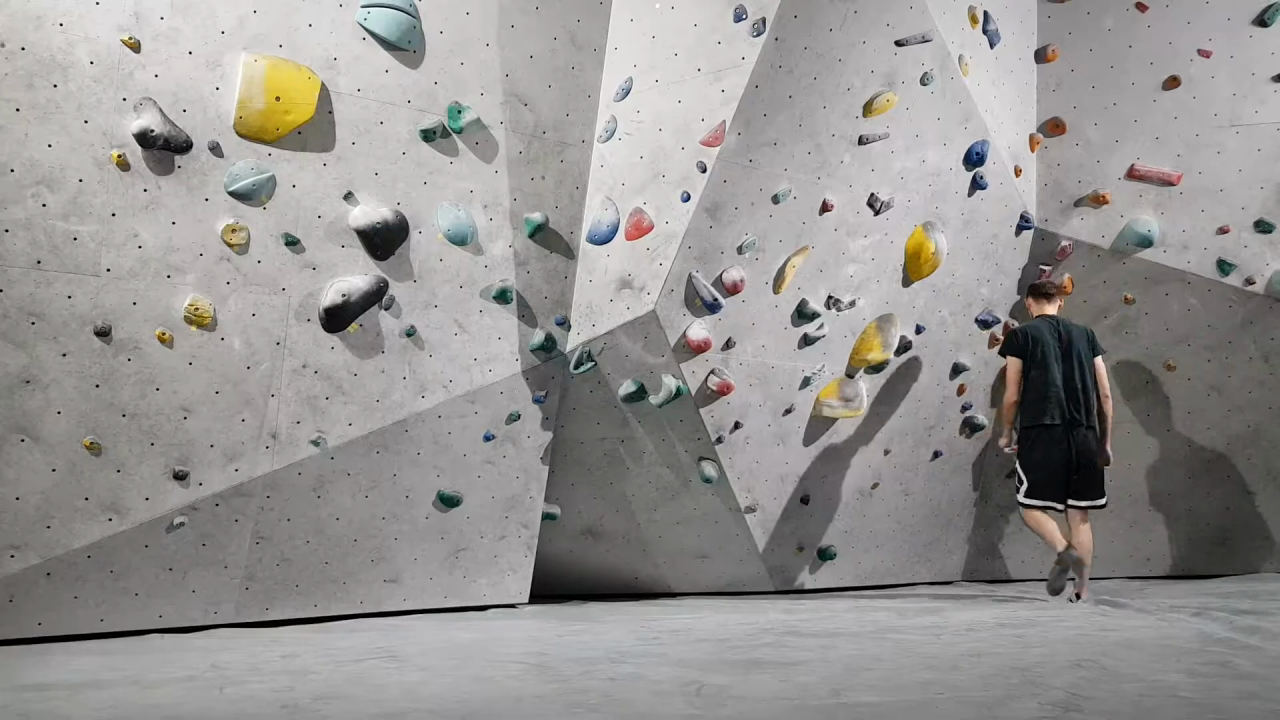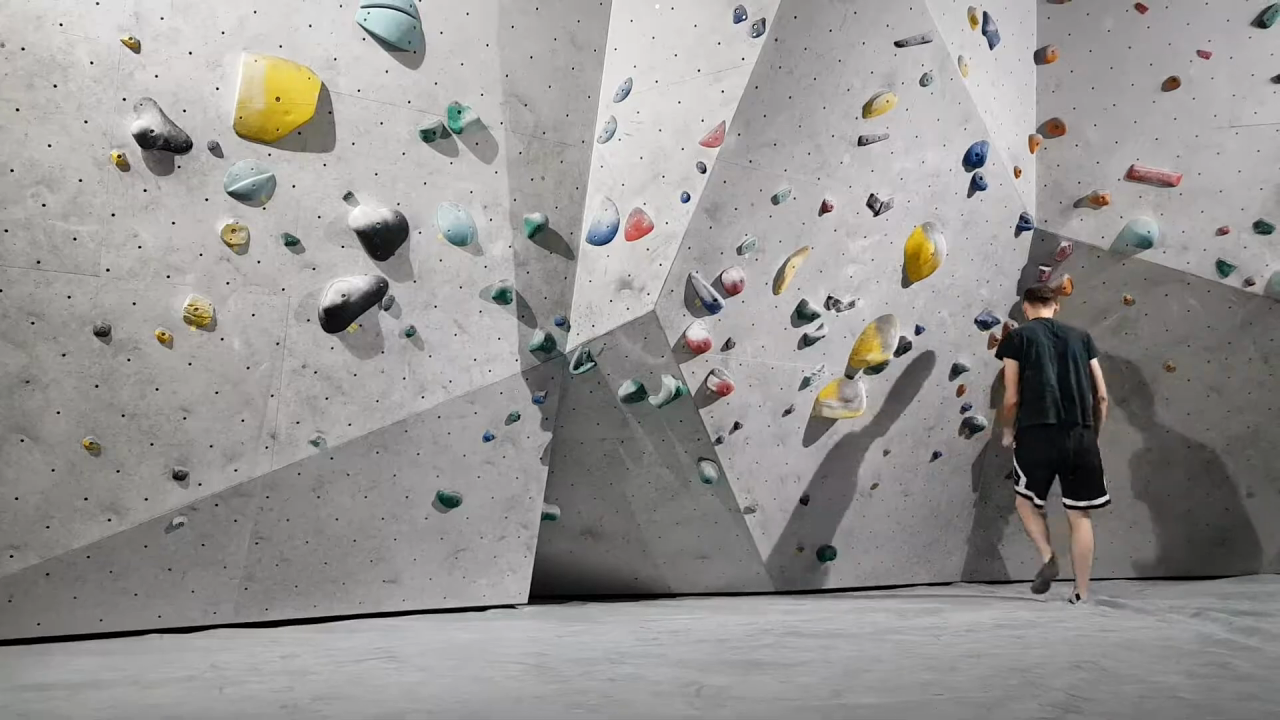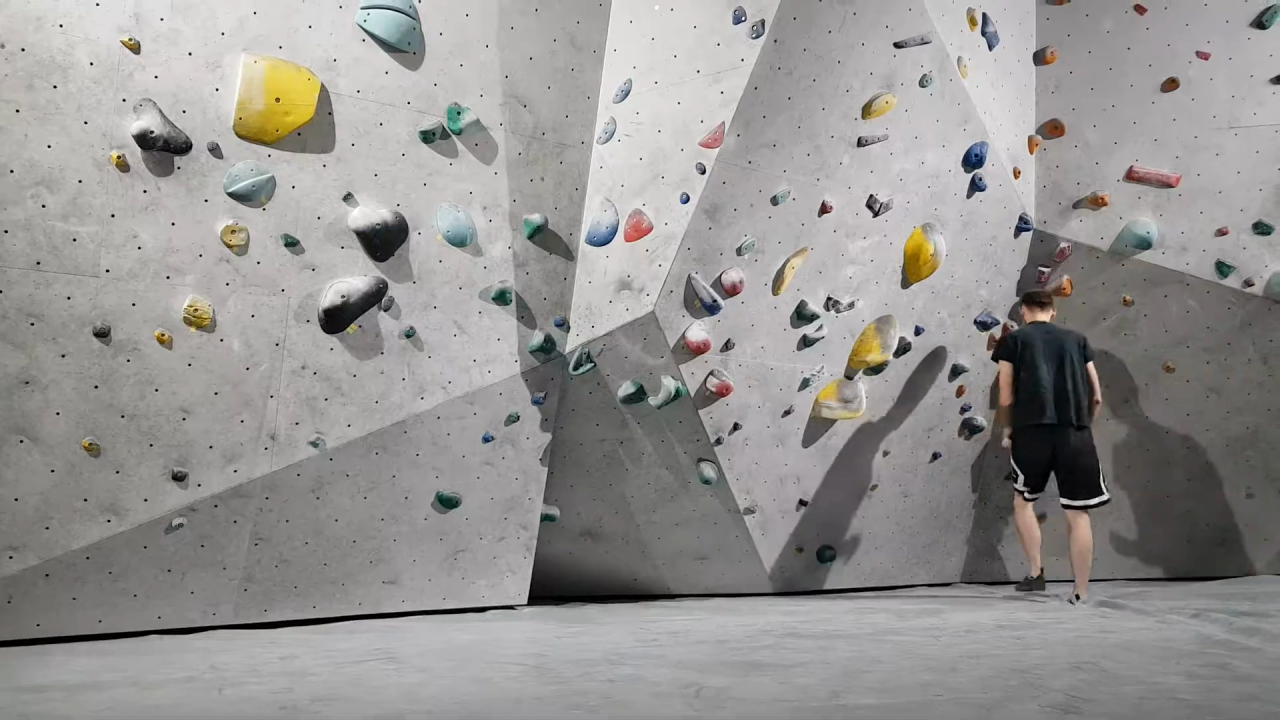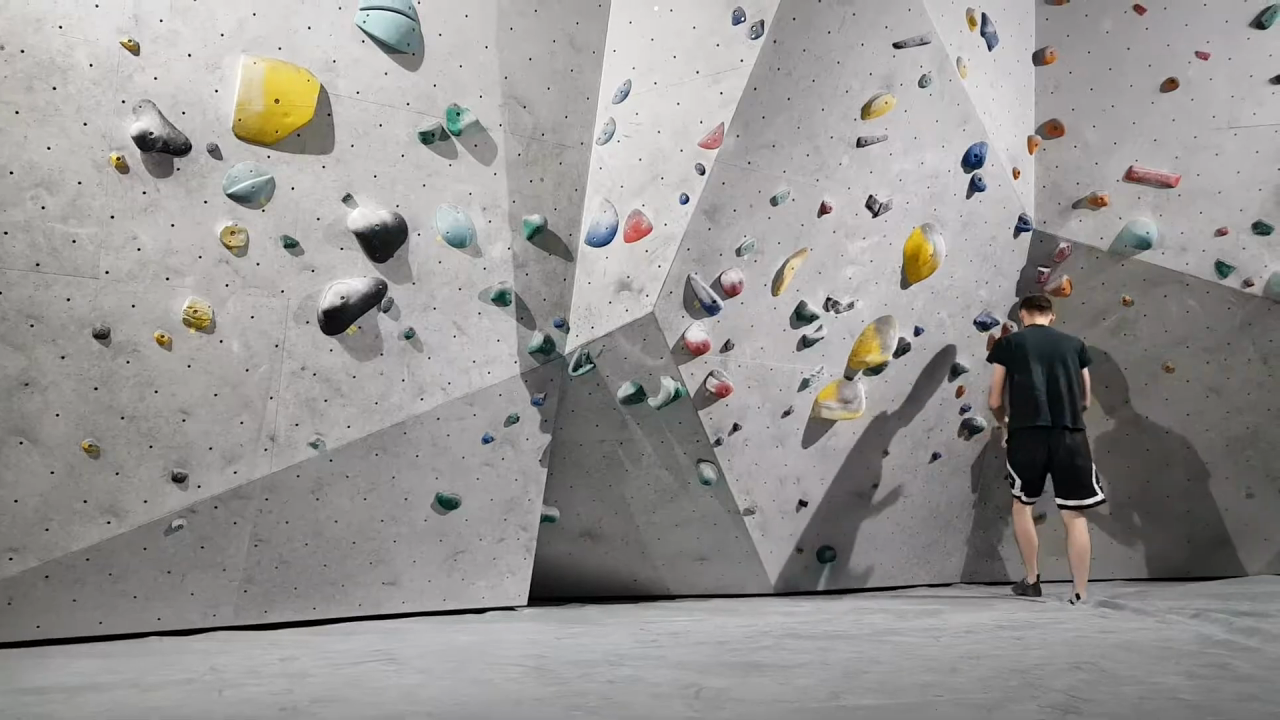
dt=0.1s
person 1, frame 1
left shoulder: (1020, 335)
right shoulder: (1085, 334)
left elbow: (1012, 396)
right elbow: (1105, 394)
left wrist: (1006, 433)
right wrist: (1105, 440)
left hip: (1041, 431)
right hip: (1084, 432)
left knee: (1032, 508)
right knee: (1080, 515)
left ankle: (1064, 550)
right ankle: (1082, 591)
person 1, frame 2
left shoulder: (1017, 337)
right shoulder: (1081, 337)
left elbow: (1011, 398)
right elbow: (1102, 396)
left wrist: (1008, 431)
right wrist: (1093, 434)
left hip: (1037, 430)
right hip: (1081, 432)
left knee: (1026, 500)
right knee: (1080, 514)
left ankle: (1048, 558)
right ankle: (1081, 593)
person 1, frame 3
left shoulder: (1012, 340)
right shoulder: (1077, 340)
left elbow: (1005, 400)
right elbow: (1096, 398)
left wrist: (1008, 429)
left hip: (1032, 430)
right hip: (1076, 432)
left knee: (1023, 498)
right knee: (1078, 514)
left ankle: (1035, 572)
right ankle: (1080, 593)
person 1, frame 4
left shoulder: (1008, 343)
right shoulder: (1075, 344)
left elbow: (995, 401)
right elbow: (1085, 400)
left wrist: (1004, 423)
left hip: (1027, 433)
right hip: (1071, 433)
left knee: (1021, 503)
right knee: (1074, 515)
left ankle: (1031, 579)
right ankle: (1080, 593)
